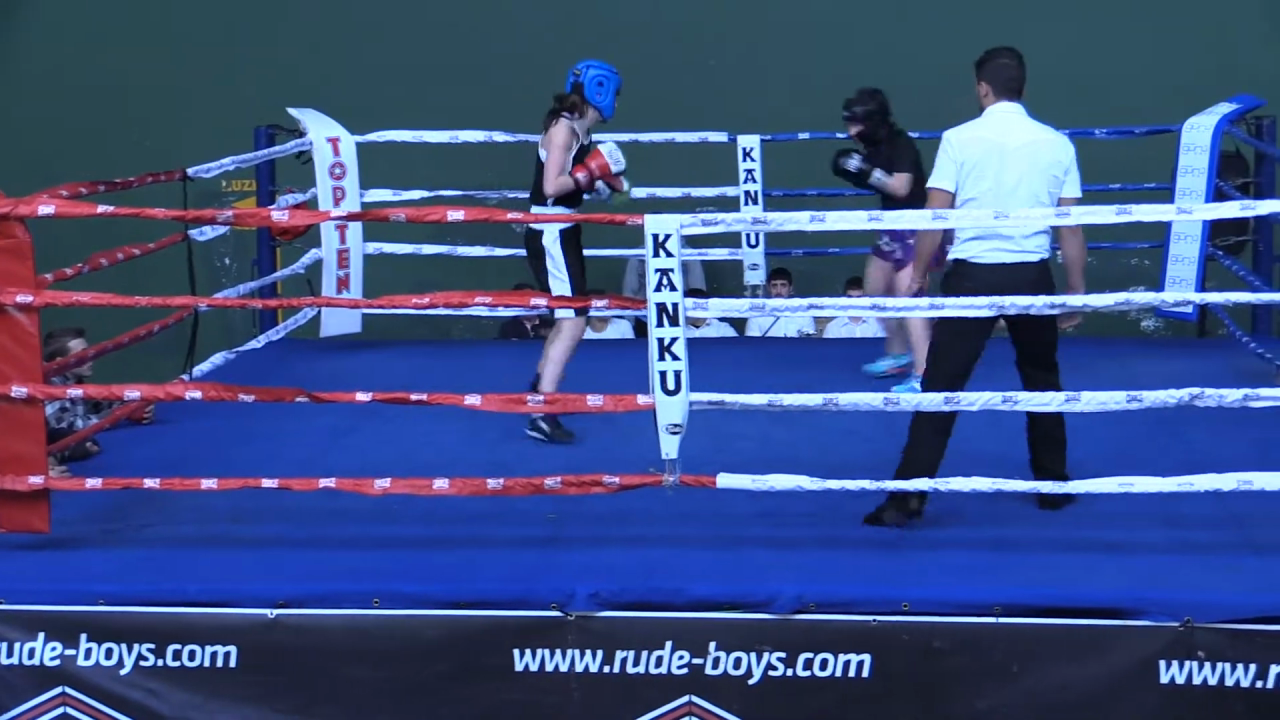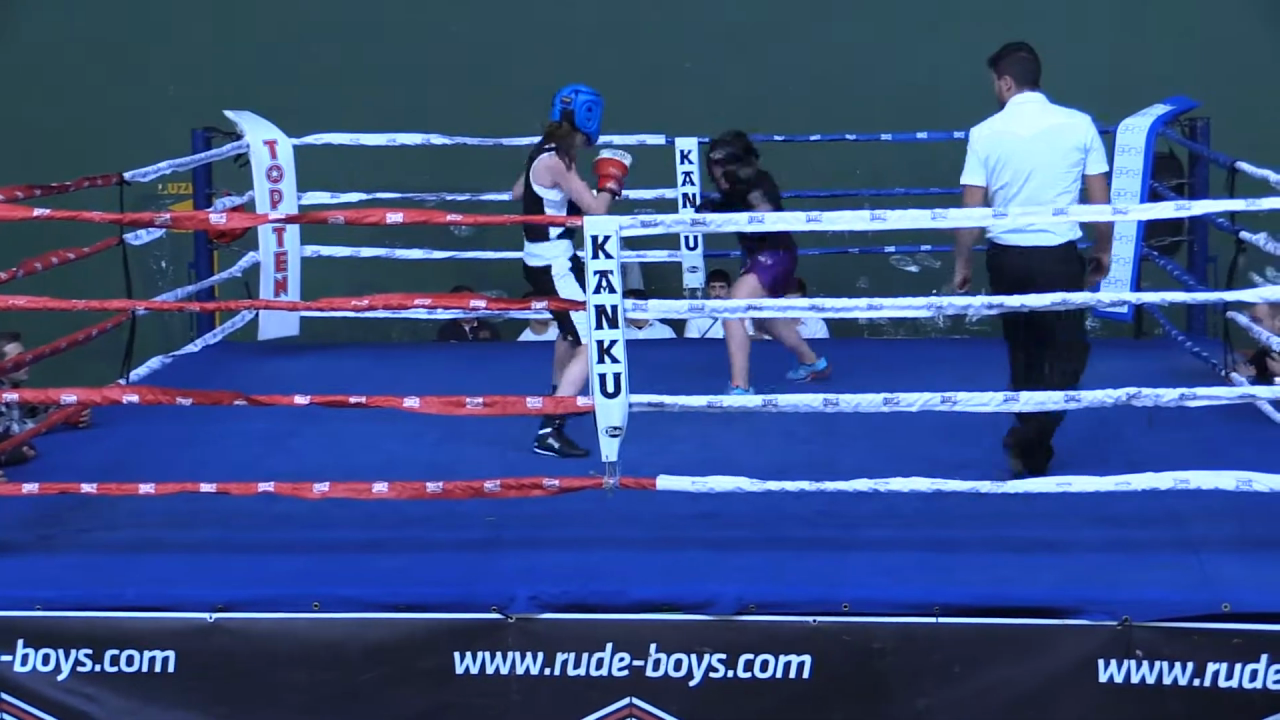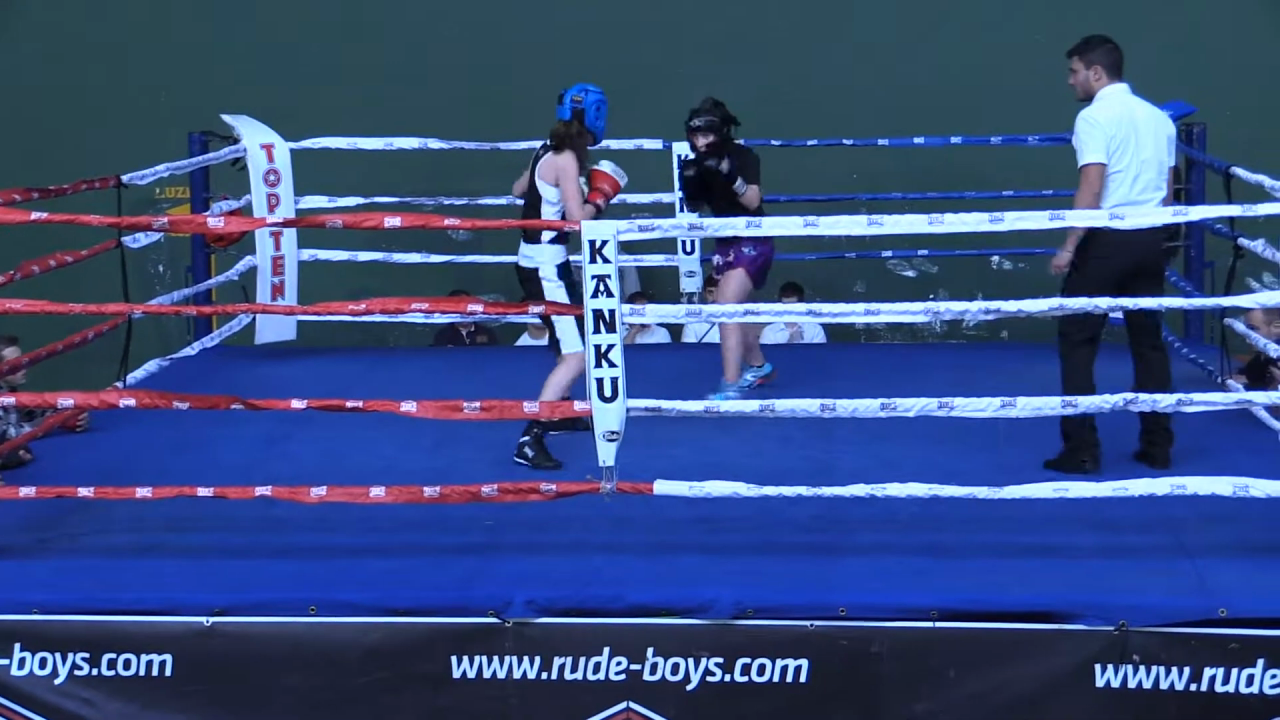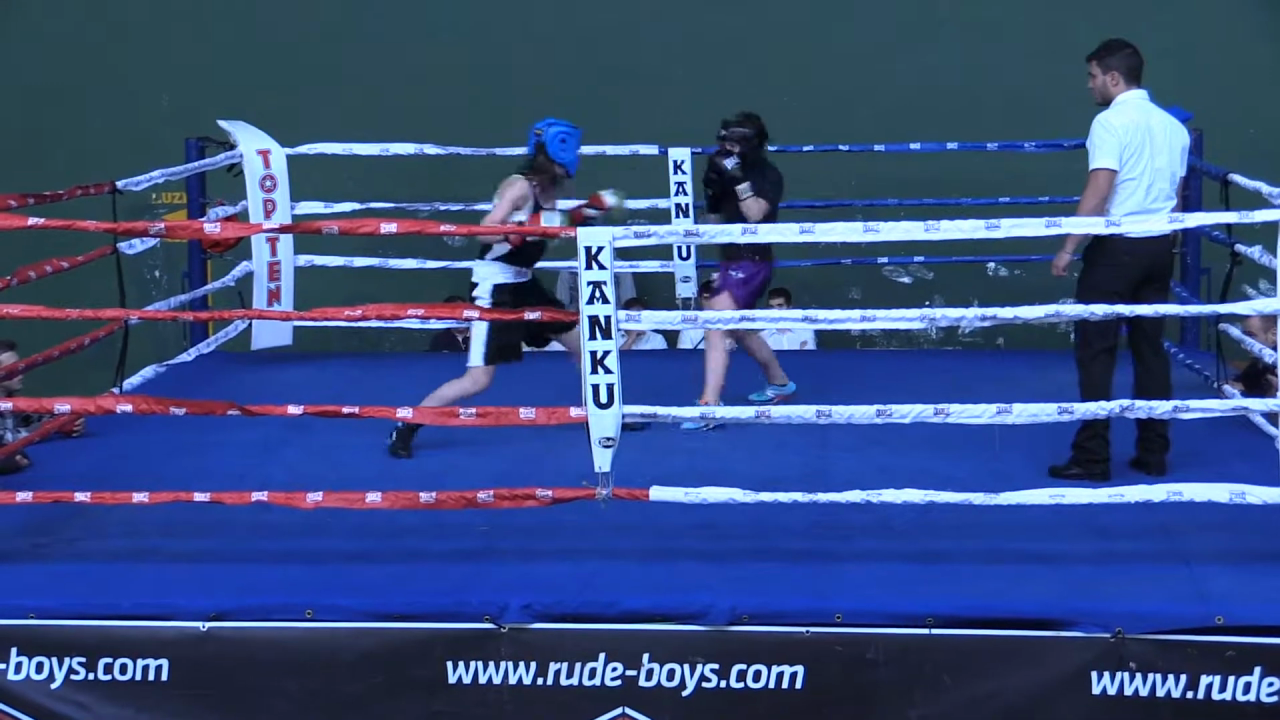
dt=0.7s
person 1, frame 1
left shoulder: (959, 138)
right shoulder: (1057, 143)
left elbow: (936, 218)
right elbow: (1070, 229)
left wrist: (916, 275)
right wrist: (1076, 291)
left hip: (972, 277)
right hip: (1031, 277)
left knee: (940, 388)
right knee: (1042, 382)
left ankle: (907, 497)
right ankle: (1052, 485)
person 1, frame 2
left shoulder: (986, 133)
right shoulder: (1079, 124)
left elbow: (972, 209)
right elbow: (1099, 199)
left wrist: (962, 263)
right wrist: (1102, 249)
left hip: (1008, 257)
right hip: (1058, 257)
left knee: (1025, 354)
right knee: (1066, 357)
left ankle: (1030, 446)
right ankle: (1027, 442)
person 1, frame 3
left shoulder: (1095, 116)
right shoulder: (1159, 117)
left elbow: (1092, 190)
right elbow: (1166, 190)
left wrist: (1068, 246)
left hip: (1107, 241)
right hip: (1150, 240)
left knee: (1076, 341)
right knee: (1149, 342)
left ankle: (1081, 449)
right ankle: (1157, 446)
person 1, frame 4
left shoulder: (1111, 121)
right shoulder: (1174, 126)
left elbow: (1097, 195)
right elbow: (1175, 196)
left wrist: (1067, 248)
left hip: (1116, 248)
right hip: (1159, 248)
left knee: (1094, 351)
right knee: (1150, 348)
left ankle: (1092, 458)
right ankle: (1153, 453)
person 2, frame 1
left shoulder: (579, 128)
right shoulder: (562, 126)
right elbow: (551, 186)
left wrist: (603, 180)
right wrist: (593, 170)
left hip: (563, 230)
right hip: (549, 233)
left knee: (569, 319)
right knee: (572, 323)
left ankle: (542, 389)
right ankle: (540, 413)
person 2, frame 2
left shoulder: (542, 150)
right shoulder: (559, 162)
left elbow: (517, 194)
right elbow: (595, 209)
right wrist: (611, 179)
left hip: (547, 259)
right hip: (553, 264)
left knee: (574, 331)
right knee: (590, 347)
left ankle: (559, 397)
right ankle: (549, 431)
person 2, frame 3
left shoulder: (549, 151)
right shoulder: (566, 159)
left elbow: (518, 190)
right elbow: (578, 221)
right wrist: (601, 195)
left hip: (538, 262)
right hip: (544, 267)
left knee: (582, 333)
right knee: (575, 357)
left ankle: (560, 414)
right ankle: (530, 439)
person 2, frame 4
left shoulder: (545, 186)
right shoulder: (521, 185)
left elbow: (549, 223)
right elbow: (487, 231)
left wrist: (589, 210)
right wrist: (530, 228)
left hip: (524, 284)
right hip: (495, 287)
left knee: (577, 339)
right knee: (479, 379)
right ankle: (406, 428)
person 3, frame 1
left shoulder: (900, 144)
right shoulder: (876, 146)
left elbow: (900, 188)
left wrist: (865, 170)
right wrist: (855, 169)
left hip: (916, 230)
right hip: (895, 229)
left knee: (905, 300)
right knee: (872, 290)
left ankle: (923, 376)
right ankle: (898, 354)
person 3, frame 2
left shoulder: (761, 184)
right shoulder: (729, 186)
left wrist: (751, 191)
right wrist: (713, 210)
left hip: (774, 256)
right hip: (759, 255)
left knee: (732, 313)
right knee: (766, 316)
left ankle: (740, 389)
right ankle: (813, 362)
person 3, frame 3
left shoulder: (743, 157)
right shoulder: (700, 162)
left elbow: (752, 202)
right elbow: (695, 208)
left wrist: (729, 174)
right wrist: (691, 186)
left hip: (752, 243)
right hip: (725, 242)
left knee: (725, 307)
right knee: (733, 309)
left ankle: (731, 386)
right ankle: (758, 366)
person 3, frame 4
left shoulder: (768, 174)
right shoulder: (725, 173)
left elbow: (755, 213)
right elbow: (717, 219)
left wrist: (739, 179)
right wrist: (714, 199)
left hip: (749, 264)
right hip: (735, 261)
left knee: (715, 331)
right knee: (740, 330)
left ankle: (709, 408)
right ankle: (780, 383)
